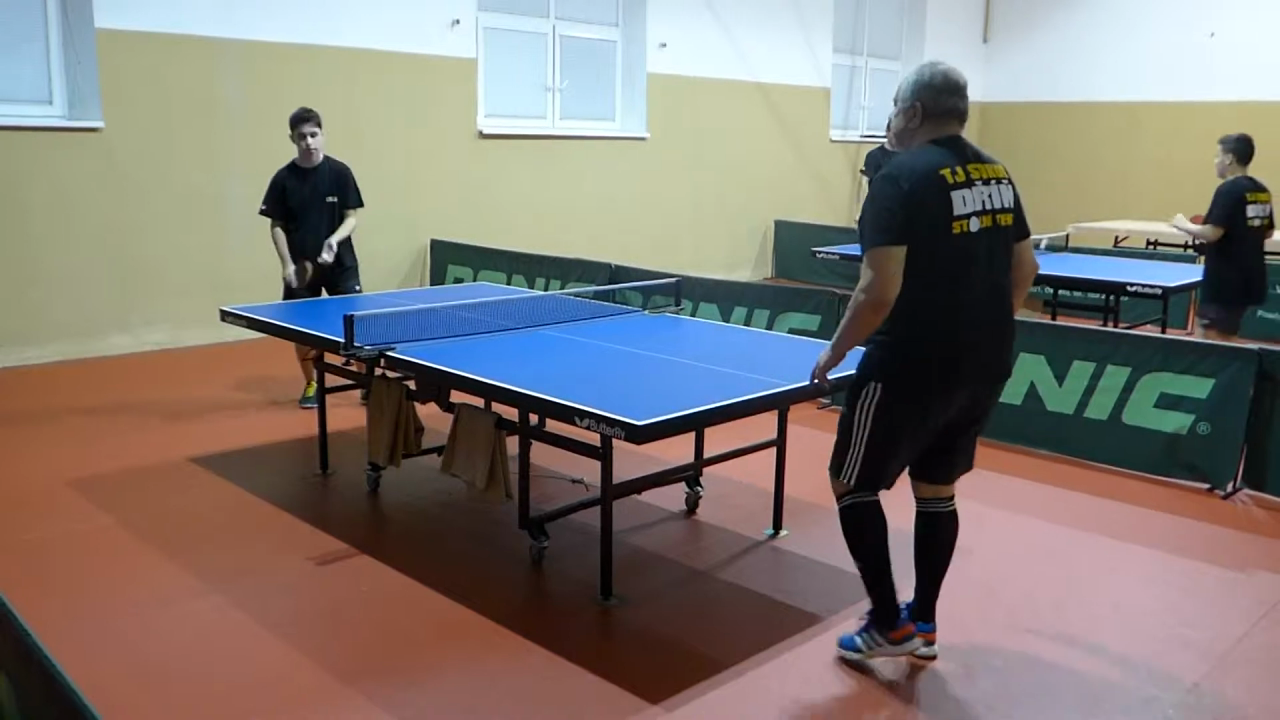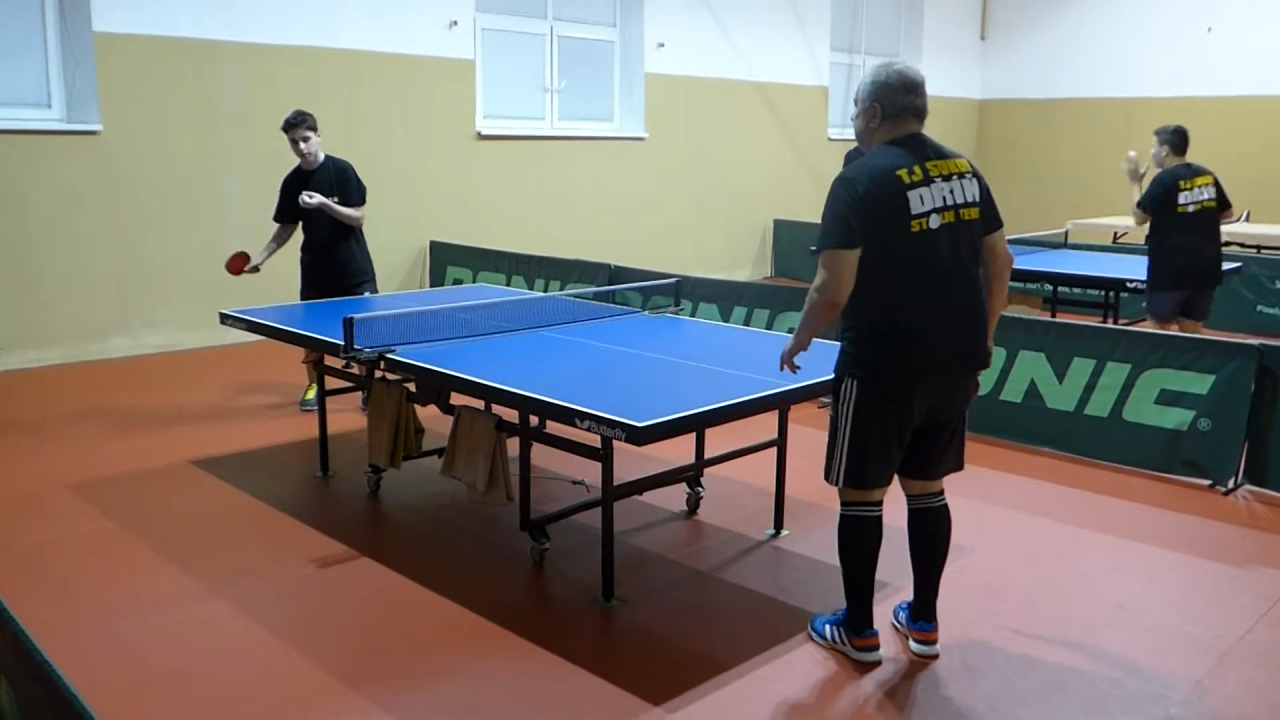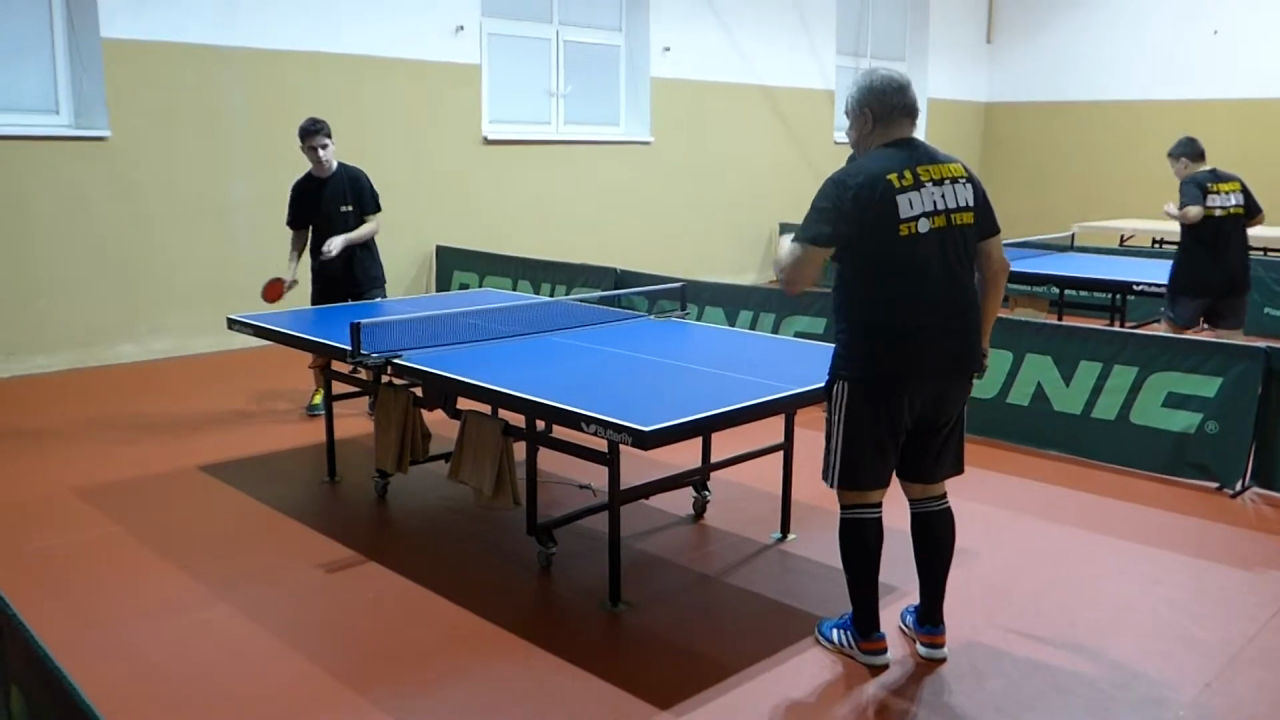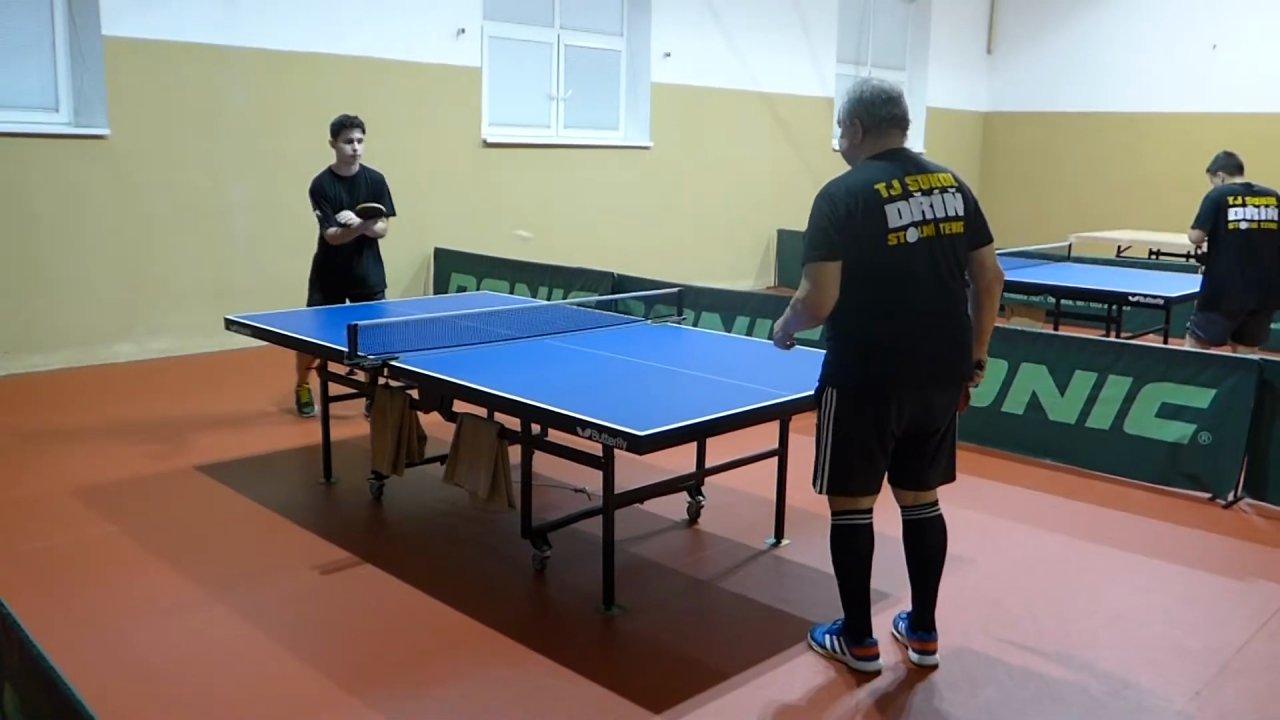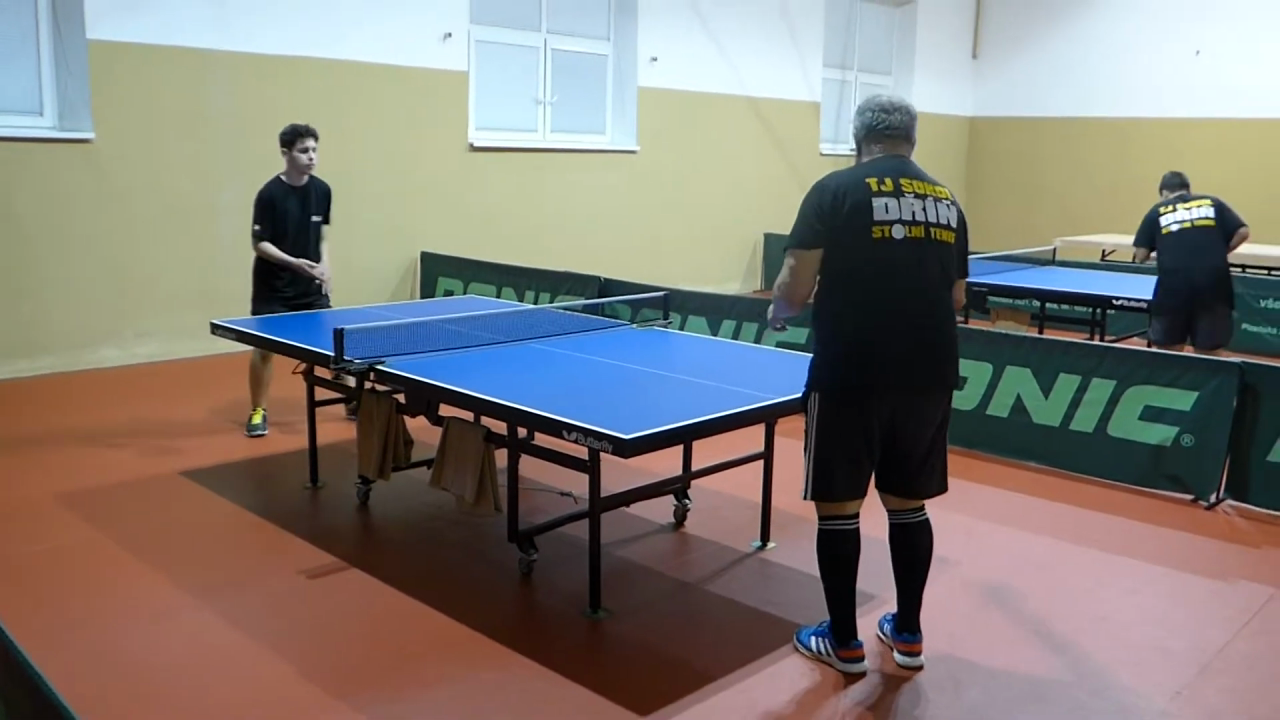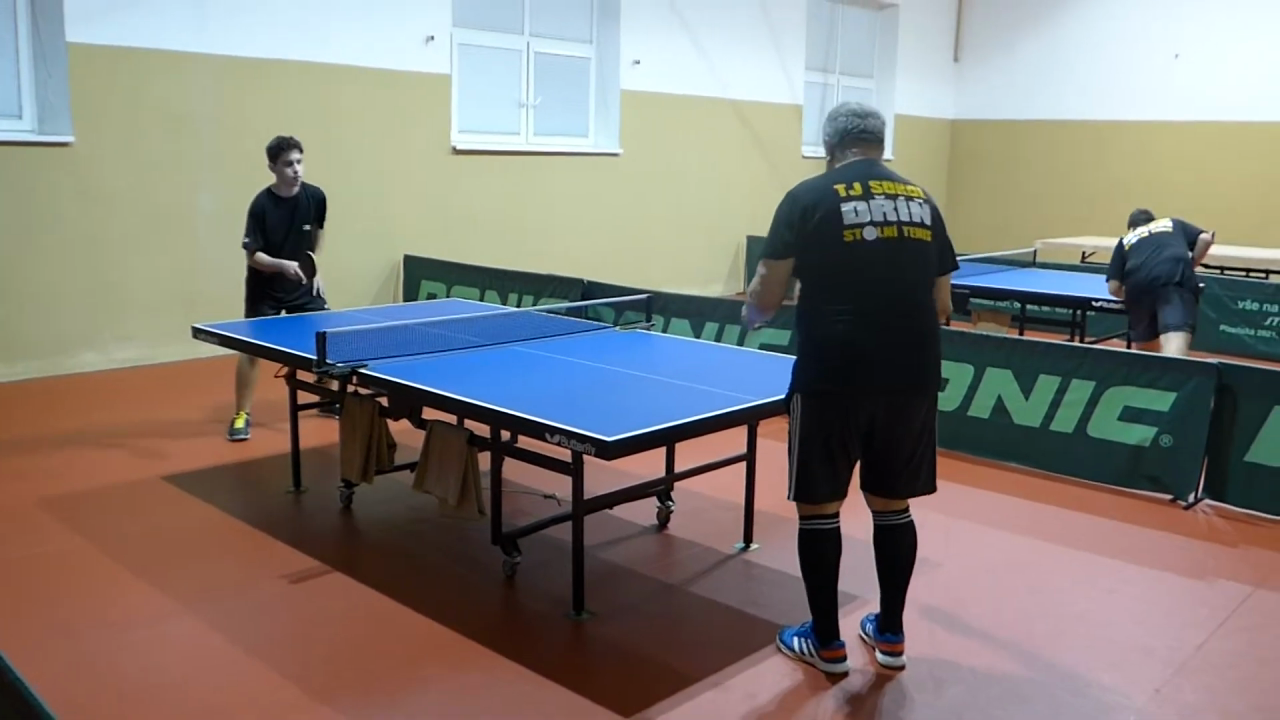
dt=0.5s
person 1, frame 1
left shoulder: (901, 177)
right shoulder: (997, 175)
left elbow: (878, 291)
right elbow: (1023, 270)
left wrist: (834, 351)
left hip: (908, 369)
right hip: (981, 368)
left knee: (853, 485)
right knee: (936, 491)
left ankle: (888, 622)
right ankle: (922, 620)
person 1, frame 2
left shoulder: (861, 180)
right shoulder: (964, 171)
left elbow: (833, 290)
right elbow: (1000, 263)
left wrist: (797, 342)
right wrist: (983, 339)
left hip: (883, 369)
right hip: (954, 364)
left knee: (861, 495)
right knee: (927, 488)
left ankle: (858, 630)
right ankle: (923, 620)
person 1, frame 3
left shoulder: (852, 182)
right shoulder: (961, 175)
left elbow: (795, 277)
right elbow: (996, 267)
left wrist: (790, 245)
right wrist: (978, 342)
left hip: (875, 370)
right hip: (948, 366)
left knee: (860, 497)
right knee: (929, 490)
left ankle: (865, 633)
right ankle: (930, 624)
person 1, frame 4
left shoulder: (843, 195)
right shoulder: (952, 185)
left elbow: (819, 301)
right elbow: (990, 278)
left wrist: (785, 327)
right wrist: (974, 353)
left hip: (865, 377)
right hip: (940, 374)
left knee: (851, 503)
right knee: (920, 498)
left ankle: (857, 640)
right ankle: (923, 631)
person 1, frame 5
left shoulder: (835, 190)
right shoulder: (947, 202)
left elbow: (795, 287)
left wrist: (777, 313)
left hip: (850, 376)
right hip: (928, 376)
left knee: (838, 506)
right knee: (907, 502)
left ankle: (843, 641)
right ankle: (907, 633)
person 1, frame 6
left shoulder: (808, 198)
right shoulder: (923, 202)
left elbow: (767, 295)
right elbow: (941, 305)
left wrist: (750, 312)
left hip: (832, 376)
right hip: (912, 377)
left knee: (819, 505)
right knee: (892, 504)
left ankle: (826, 642)
right ankle: (890, 632)
person 2, frame 1
left shoulder: (340, 172)
right shoulder: (283, 178)
left elbow: (351, 217)
right elbow: (276, 225)
left wrist: (335, 240)
right wrist: (287, 262)
left hip: (340, 264)
right hip: (301, 267)
right ankle: (311, 384)
person 2, frame 2
left shoulder: (342, 170)
right shoulder: (291, 182)
left elbow: (358, 217)
right elbow: (287, 227)
left wrist: (323, 203)
right wrist: (261, 257)
left hip: (353, 267)
right hip: (316, 269)
left ankle: (369, 388)
right ankle: (313, 386)
person 2, frame 3
left shoulder: (355, 179)
right shoulder: (301, 189)
left elbow: (373, 225)
right elbow: (300, 232)
left wrist: (342, 240)
right wrist: (292, 267)
left hip: (364, 273)
right hip: (326, 276)
right ankle: (320, 390)
person 2, frame 4
left shoulder: (375, 180)
right shoulder: (321, 184)
left elbow: (383, 226)
right elbow: (329, 234)
left wrist: (359, 220)
right wrist: (356, 231)
left hip: (368, 273)
right hip: (328, 273)
right ankle: (302, 389)
person 2, frame 5
left shoulder: (321, 190)
right shoulder: (269, 194)
right elbow: (259, 244)
left wrist: (324, 262)
right wrist: (293, 262)
left hip: (311, 284)
right hip: (273, 285)
right knee: (264, 347)
left ankle: (353, 401)
right ankle: (258, 411)
person 2, frame 6
left shoulder: (315, 197)
right shoulder: (261, 205)
right elbow: (253, 256)
right wrist: (283, 266)
left hip: (302, 284)
right hip: (264, 288)
left ankle: (327, 399)
right ankle: (242, 414)
person 3, frame 1
left shoulder: (1229, 190)
right shoulder: (1262, 191)
left elbow: (1212, 233)
right elbow: (1268, 231)
left wrist: (1185, 225)
left hip: (1227, 280)
right hip: (1248, 277)
left knee: (1217, 339)
right knee: (1206, 332)
person 3, frame 2
left shoulder: (1165, 179)
right shoulder: (1206, 175)
left elbow: (1140, 218)
right elbow: (1226, 212)
left wrist: (1135, 182)
left hip: (1172, 267)
right hip: (1206, 266)
left knee: (1161, 328)
right knee: (1191, 328)
person 3, frame 3
left shoulder: (1192, 182)
right shoulder: (1235, 182)
left elbow: (1193, 214)
right elbow: (1258, 218)
left wrist: (1174, 213)
left hip: (1196, 275)
right hip: (1233, 275)
left knee: (1171, 329)
right knee: (1232, 336)
person 3, frame 4
left shoulder: (1217, 196)
left elbow: (1196, 237)
left hip: (1224, 292)
right hip: (1263, 292)
left knee: (1195, 346)
right knee: (1246, 353)
person 3, frame 5
left shoulder: (1157, 211)
right shoulder: (1212, 203)
left elbow: (1140, 256)
right elbow: (1242, 232)
left wrist: (1159, 249)
right wrist: (1217, 252)
left hip: (1173, 288)
right hip: (1213, 286)
right knee: (1210, 356)
person 3, frame 6
left shoulder: (1125, 240)
right shoulder: (1174, 224)
left elbow: (1113, 288)
right elbow: (1205, 239)
left wrist: (1127, 295)
right wrist: (1191, 265)
left hip: (1139, 283)
right hip: (1175, 278)
left knee: (1147, 350)
right knee: (1176, 349)
